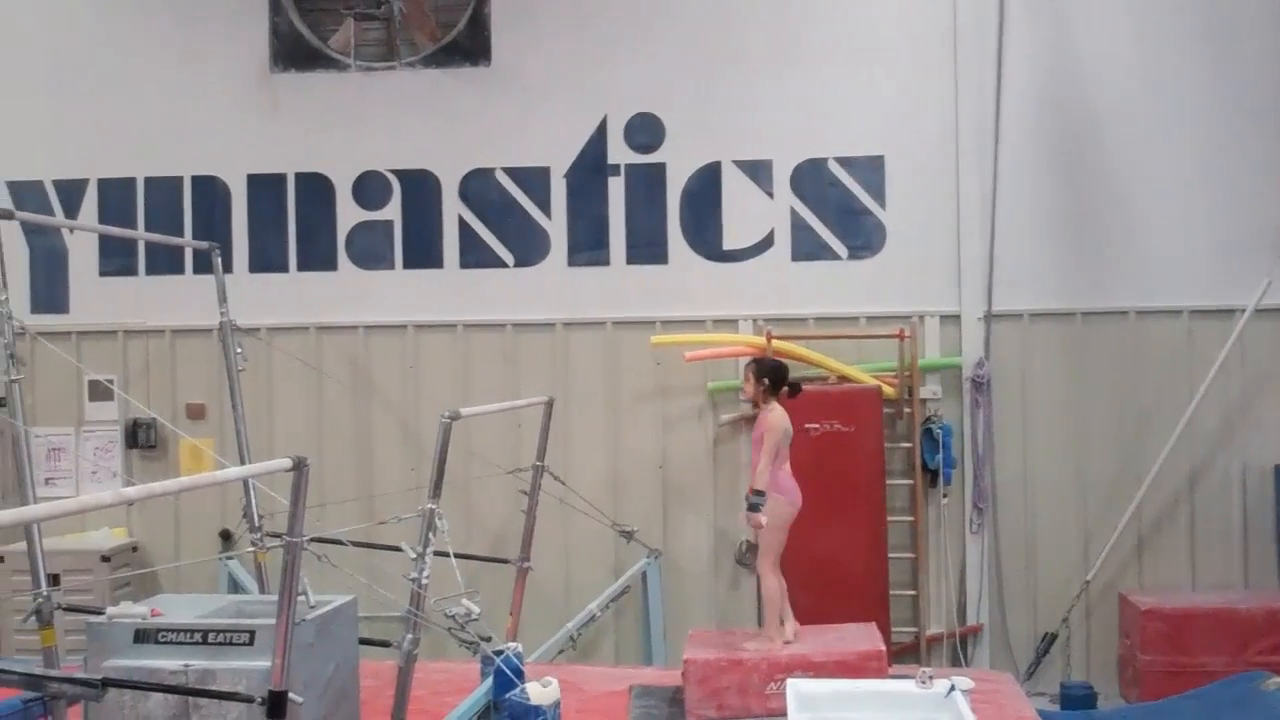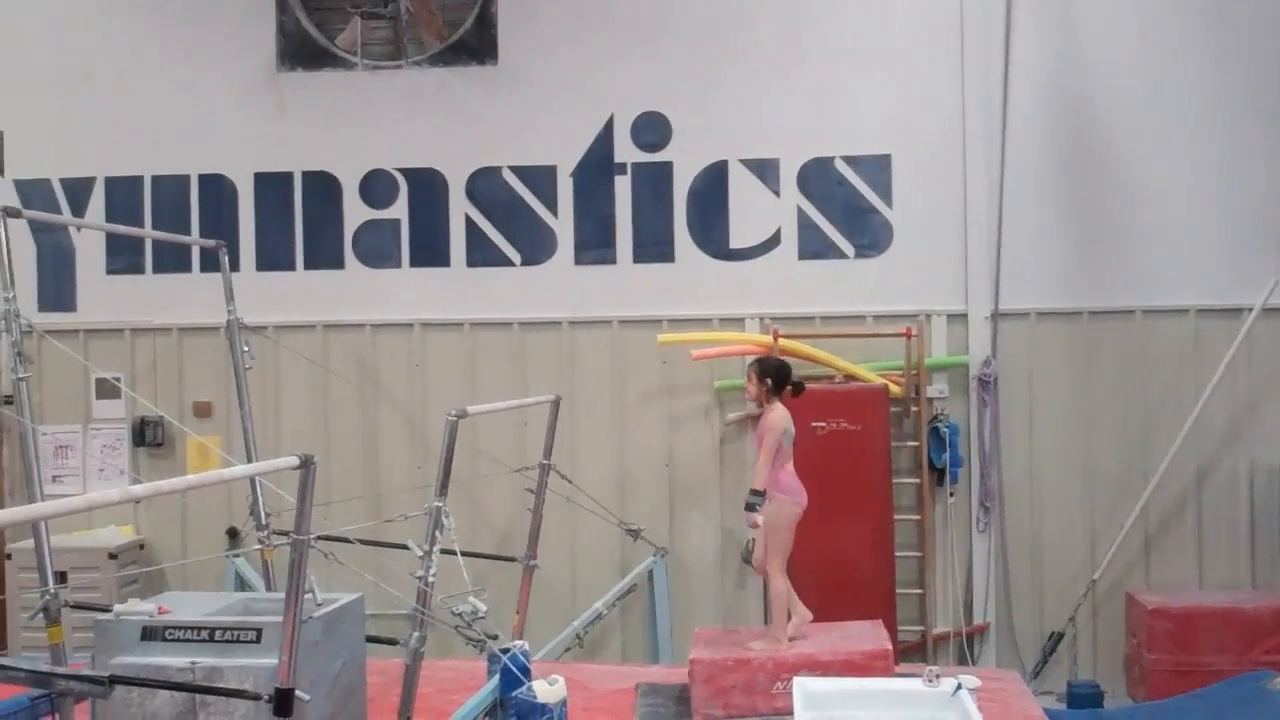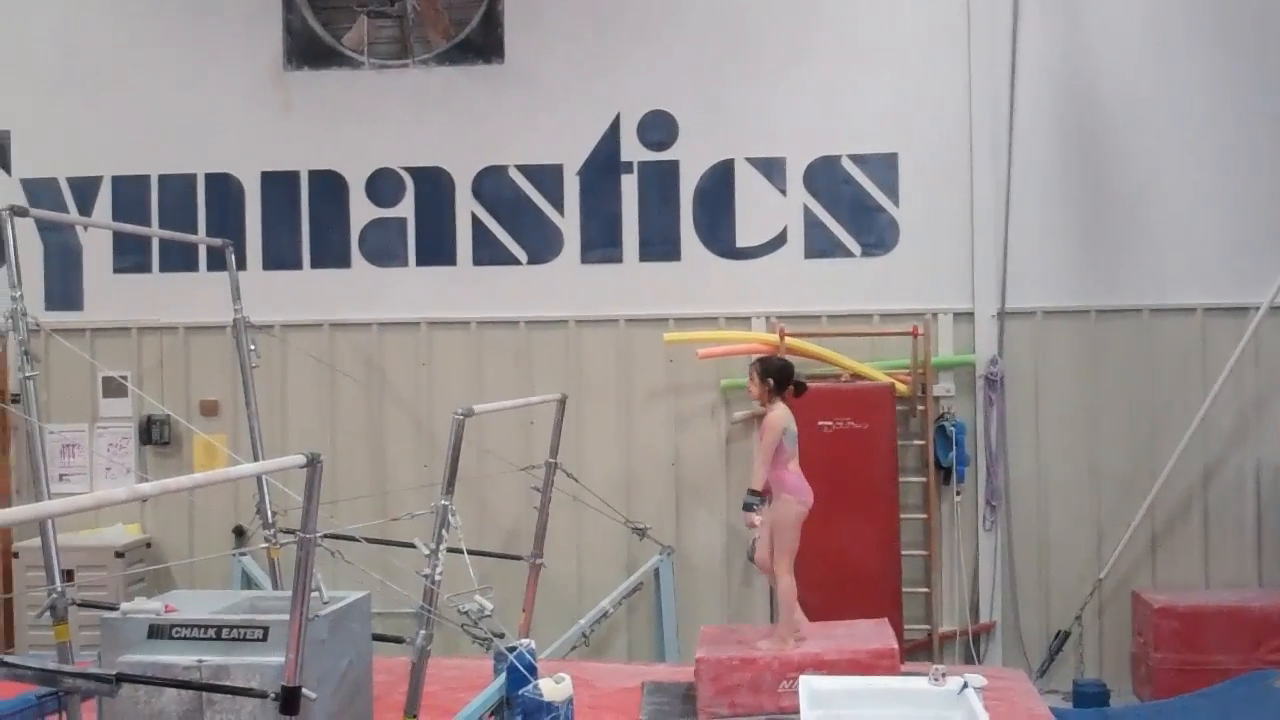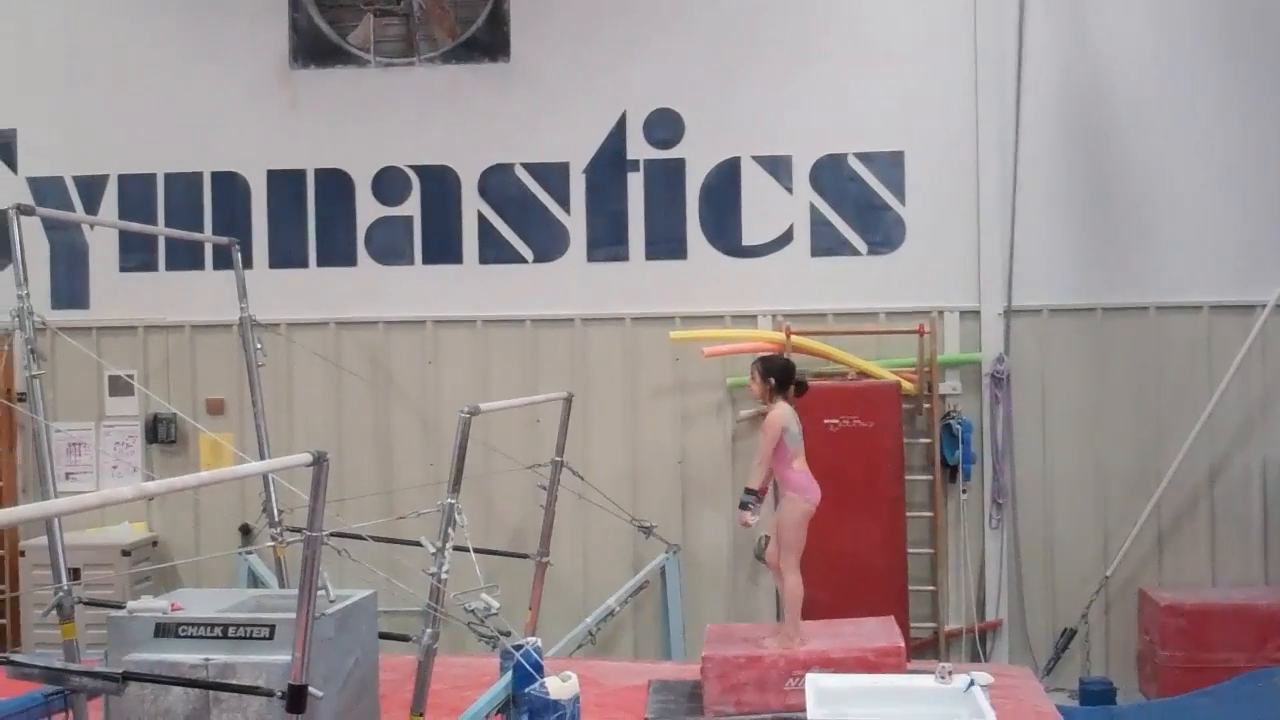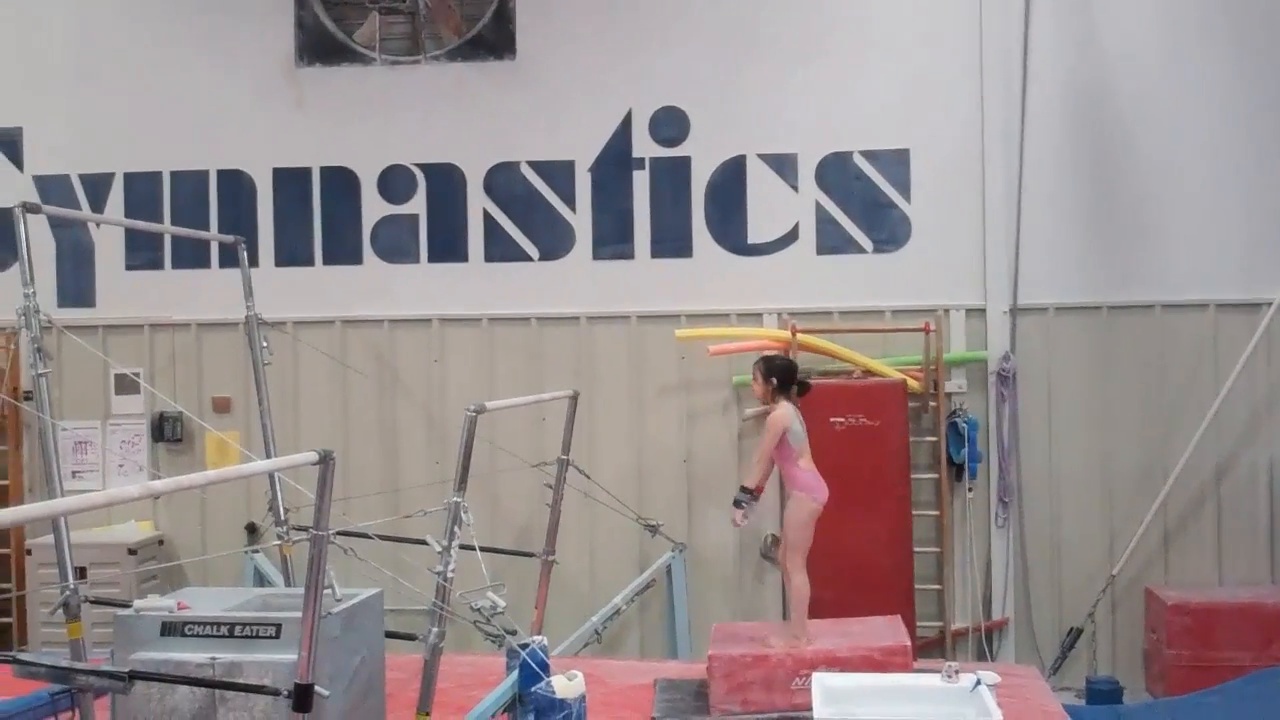
dt=0.1s
person 1, frame 1
left shoulder: (774, 417)
right shoulder: (765, 415)
left elbow: (766, 464)
left wrist: (753, 504)
right wrist: (756, 503)
left hip: (780, 496)
right hip: (773, 496)
left knee: (766, 566)
right knee: (770, 566)
left ankle: (770, 635)
right ankle: (787, 624)
person 1, frame 2
left shoulder: (775, 417)
right shoulder: (770, 414)
left elbow: (765, 464)
left wrist: (752, 504)
right wrist: (758, 503)
left hip: (785, 495)
right hip: (778, 495)
left knee: (774, 567)
right knee: (761, 562)
left ankle: (776, 636)
right ankle: (798, 614)
person 1, frame 3
left shoulder: (775, 417)
right shoulder: (777, 413)
left elbow: (763, 463)
right elbow: (769, 464)
left wrist: (751, 504)
right wrist: (761, 500)
left hip: (790, 495)
right hip: (785, 494)
left knee: (781, 567)
right knee: (763, 558)
left ankle: (783, 636)
right ankle: (796, 619)
person 1, frame 4
left shoulder: (776, 415)
right shoulder: (781, 412)
left elbow: (761, 462)
right elbow: (770, 463)
left wrist: (747, 503)
right wrist: (757, 499)
left hip: (797, 493)
right hip: (794, 491)
left knee: (788, 566)
right knee: (774, 559)
left ankle: (790, 634)
right ankle: (791, 625)
person 1, frame 5
left shoulder: (778, 416)
right shoulder: (785, 411)
left elbow: (760, 462)
right elbow: (768, 462)
left wrist: (741, 501)
right wrist: (752, 498)
left hip: (804, 492)
right hip: (804, 490)
left knee: (794, 565)
right knee: (787, 561)
left ankle: (797, 634)
right ankle: (797, 628)
